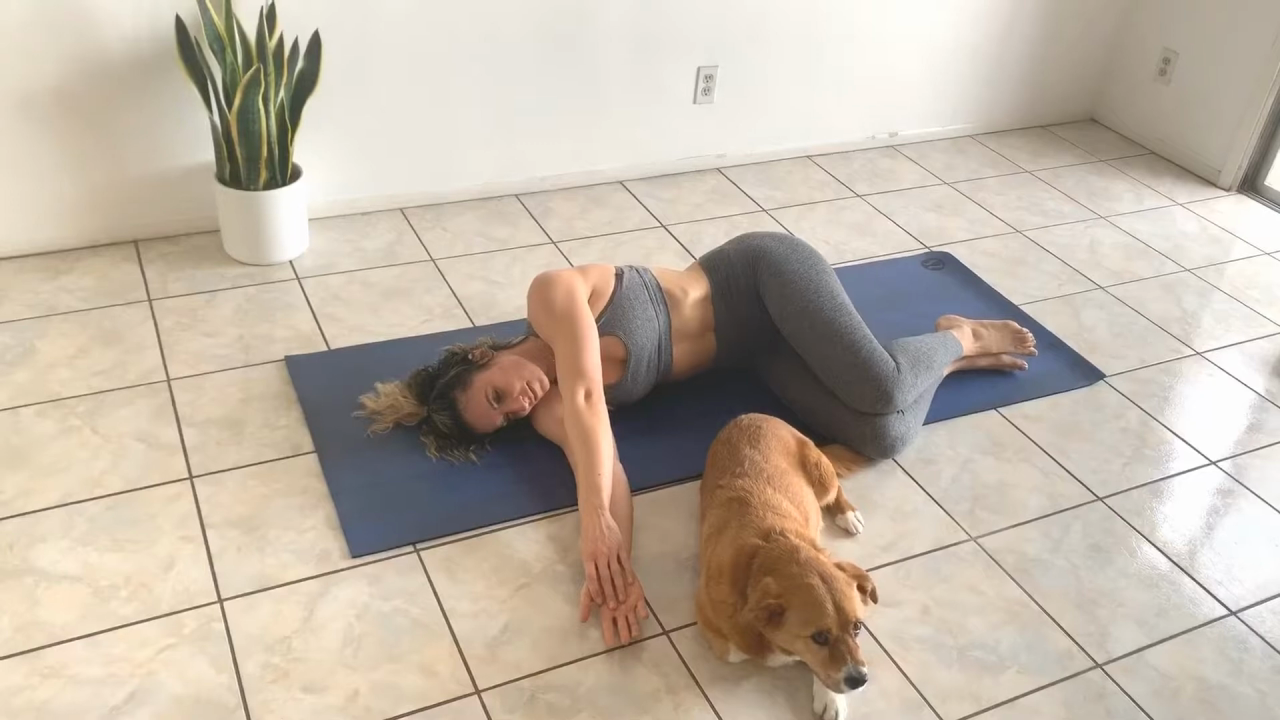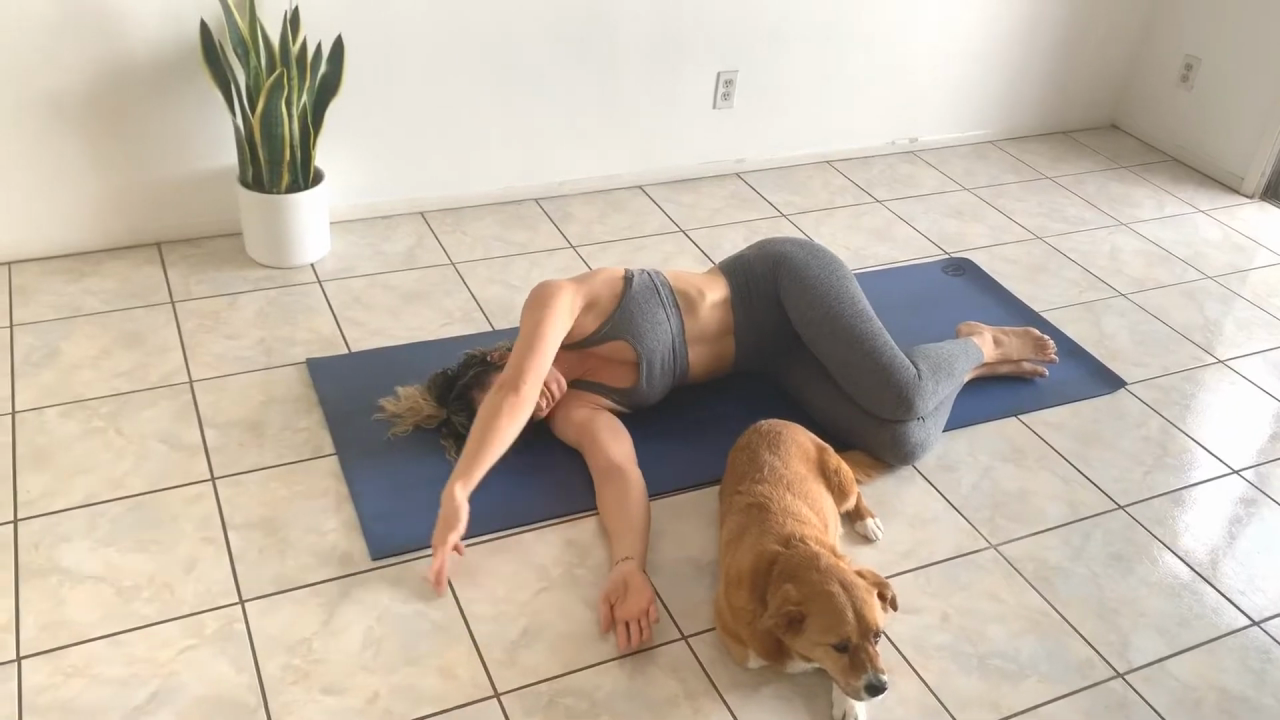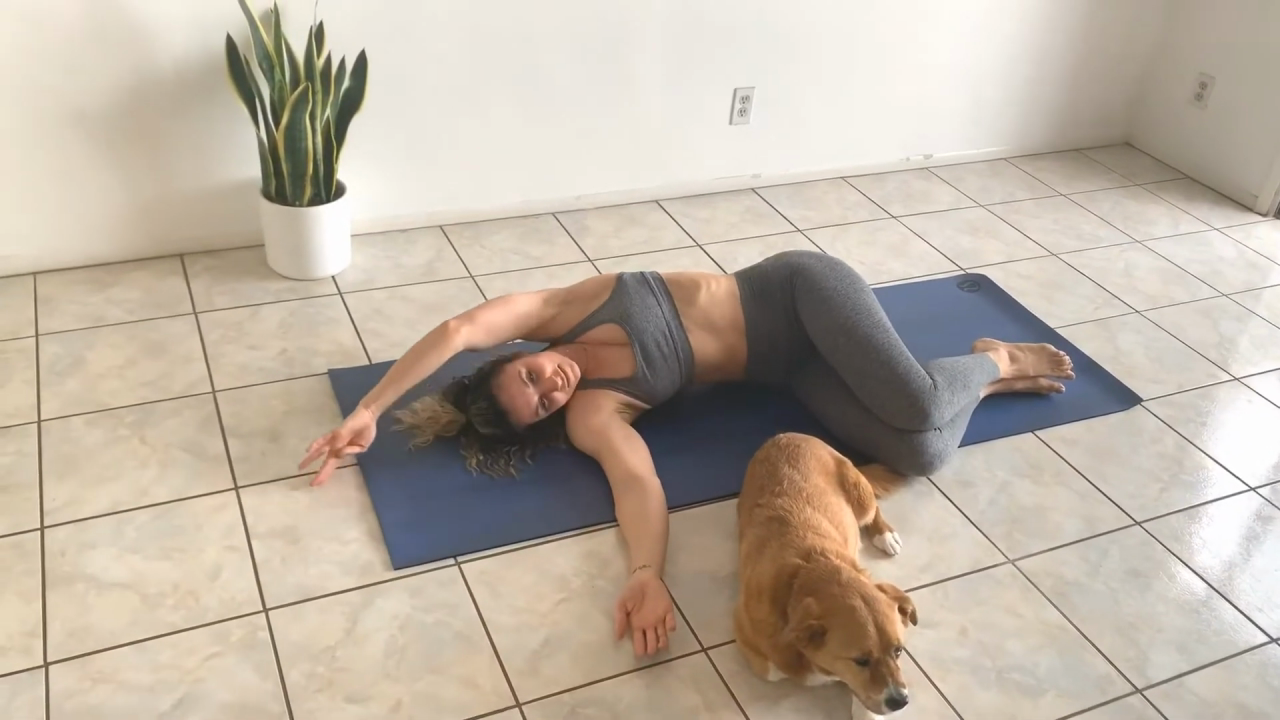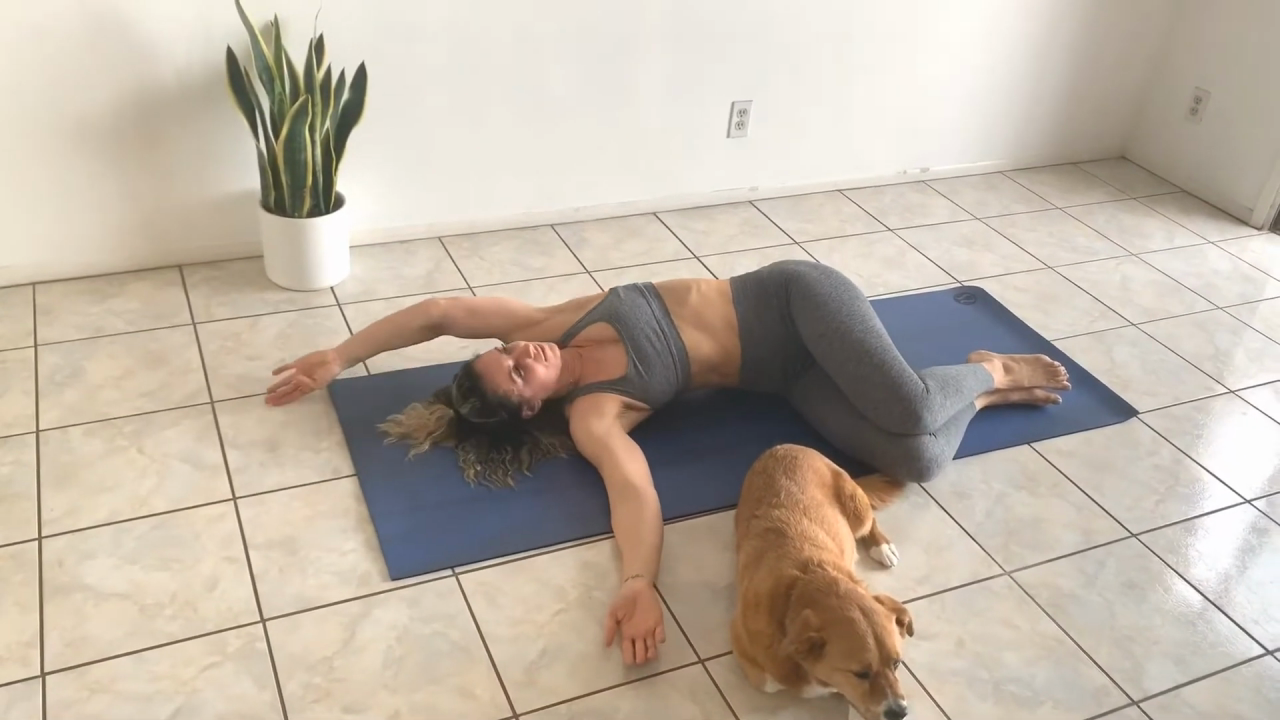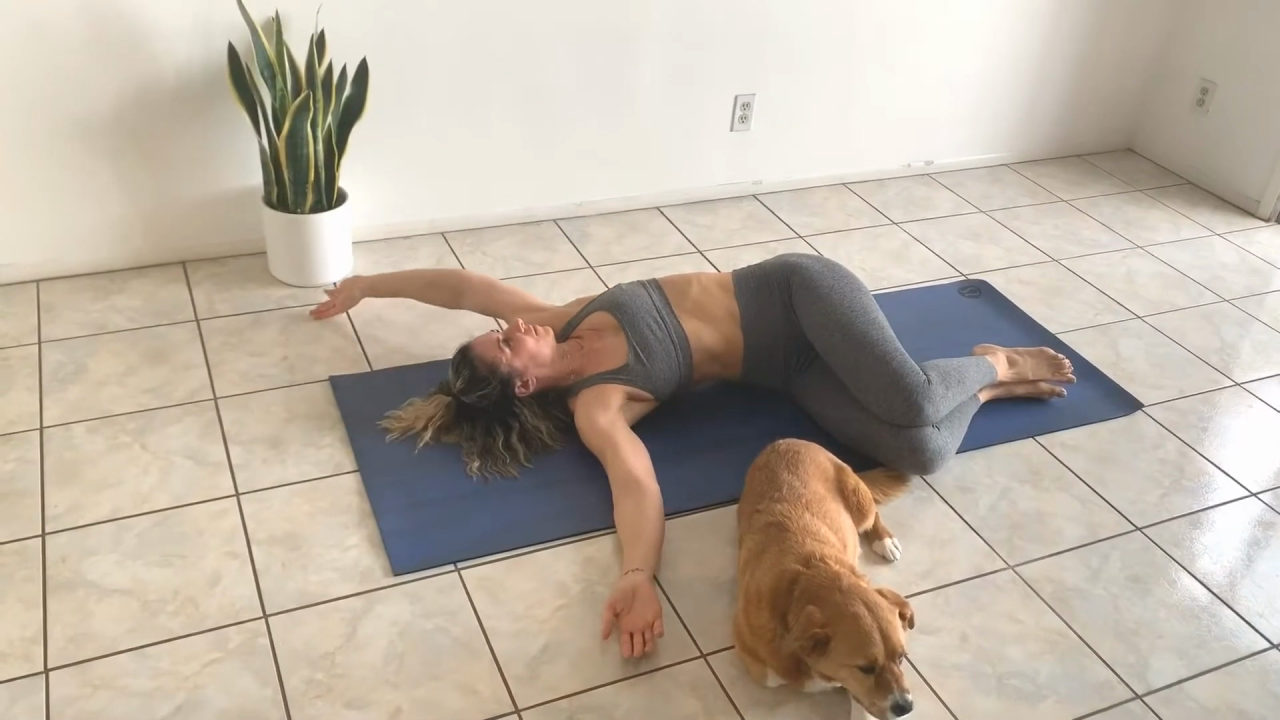
dt=1s
person 1, frame 1
left shoulder: (551, 294)
right shoulder: (550, 412)
left elbow: (588, 396)
right elbow: (603, 460)
left wrist: (596, 522)
right wrist: (617, 561)
left hip: (763, 274)
right hip: (750, 348)
left knee: (881, 392)
right knee: (881, 436)
left ankle: (957, 338)
right ankle: (950, 356)
person 1, frame 2
left shoulder: (559, 303)
right shoulder: (577, 414)
left elbow: (516, 382)
right elbow: (619, 472)
left wrist: (455, 495)
right wrist: (628, 566)
left hip: (781, 276)
right hip: (769, 353)
left knee: (901, 399)
right knee: (900, 443)
left ankle: (980, 346)
right ankle: (972, 359)
person 1, frame 3
left shoulder: (556, 310)
right shoulder: (591, 416)
left elbow: (459, 330)
right elbow: (637, 480)
right wrist: (646, 572)
left hip: (797, 288)
right hip: (783, 367)
left knee: (916, 409)
right knee: (916, 454)
left ankle: (992, 362)
right ankle: (986, 374)
person 1, frame 4
left shoulder: (540, 324)
right shoulder: (590, 418)
right elbow: (634, 489)
left hip: (791, 293)
right hip: (777, 371)
left knee: (909, 412)
right knee: (912, 456)
left ankle: (988, 372)
right ankle: (984, 387)
person 1, frame 5
right shoulder: (593, 408)
left elbow: (462, 286)
right elbow: (636, 483)
left hip: (795, 287)
right hip: (782, 365)
left knee: (912, 404)
right knee: (919, 450)
left ankle: (992, 365)
right ankle: (988, 381)
